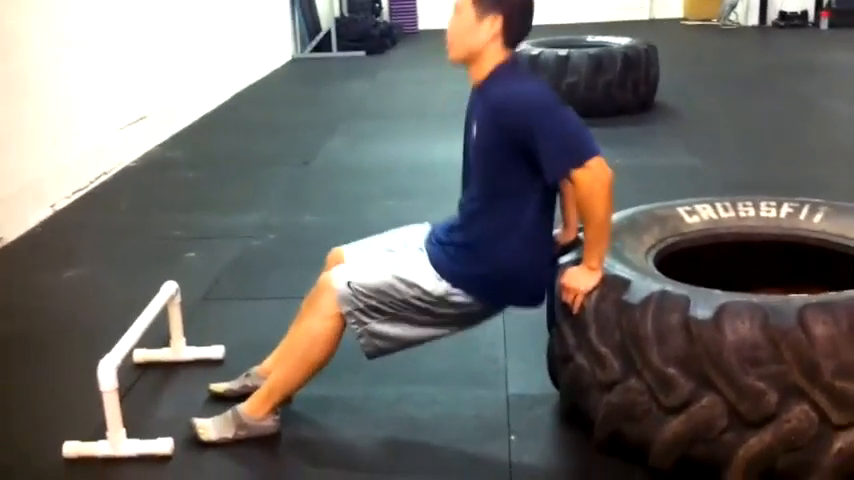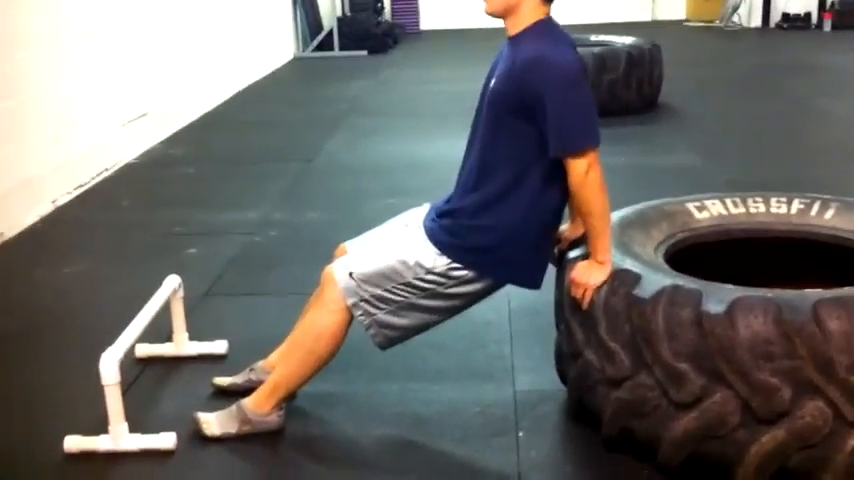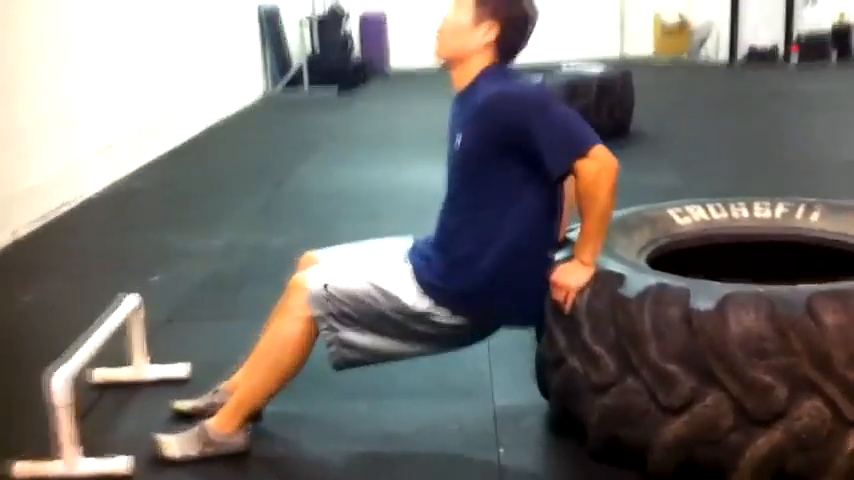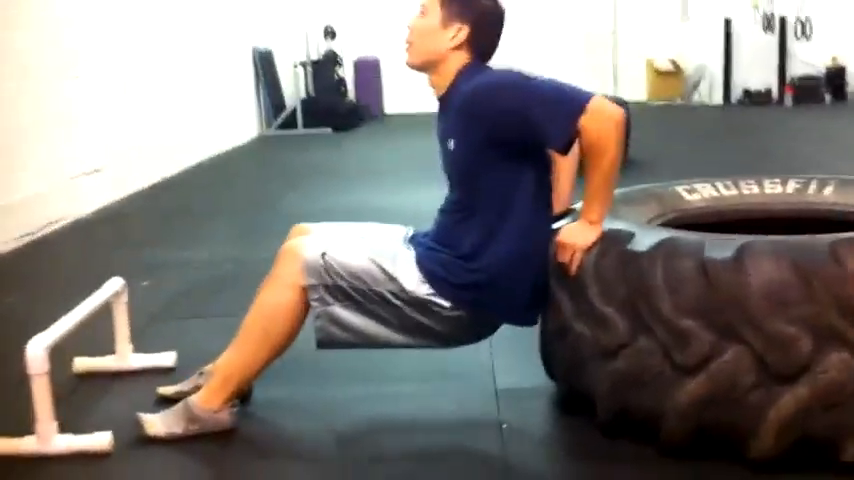
dt=0.5s
person 1, frame 1
left shoulder: (517, 99)
right shoulder: (495, 89)
left elbow: (594, 173)
right elbow: (566, 155)
left wrist: (590, 266)
right wrist: (567, 232)
left hip: (475, 275)
right hip: (458, 246)
left knee: (335, 290)
right knee: (339, 261)
left ankle: (256, 412)
right ankle: (268, 374)
person 1, frame 2
left shoulder: (548, 61)
right shoulder: (526, 47)
left elbow: (585, 163)
right elbow: (570, 151)
left wrist: (600, 260)
right wrist: (574, 226)
left hip: (474, 248)
right hip: (456, 219)
left knee: (339, 283)
right knee: (346, 258)
left ankle: (260, 407)
right ankle: (274, 368)
person 1, frame 3
left shoulder: (506, 101)
right shoulder: (479, 96)
left elbow: (598, 165)
right elbow: (559, 161)
left wrist: (582, 262)
right wrist: (546, 241)
left hip: (459, 292)
right hip: (440, 263)
left knee: (306, 292)
right knee: (312, 265)
left ankle: (224, 427)
right ankle: (238, 390)
person 1, frame 4
left shoulder: (489, 94)
right shoulder: (464, 94)
left elbow: (604, 119)
right elbow: (558, 132)
left wrist: (588, 221)
right wrist: (554, 211)
left hip: (460, 286)
right hip: (445, 256)
left knee: (299, 261)
right knee: (304, 239)
left ankle: (209, 404)
right ankle: (224, 374)
